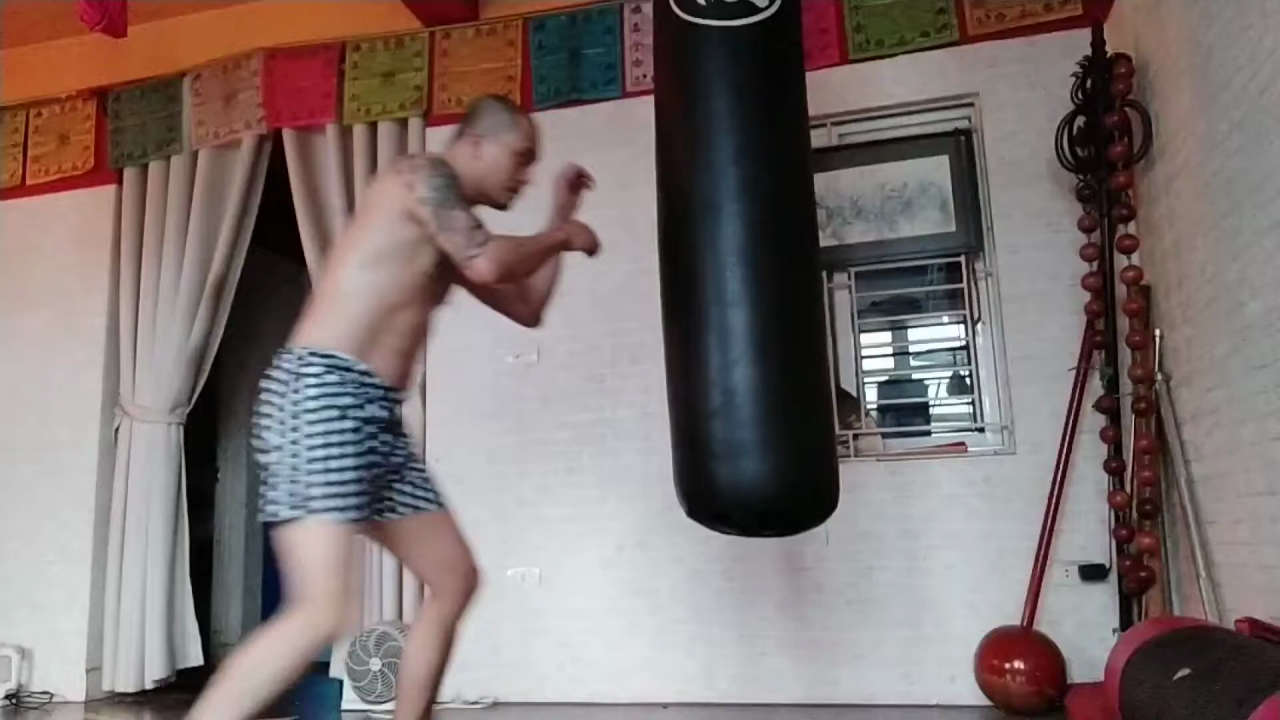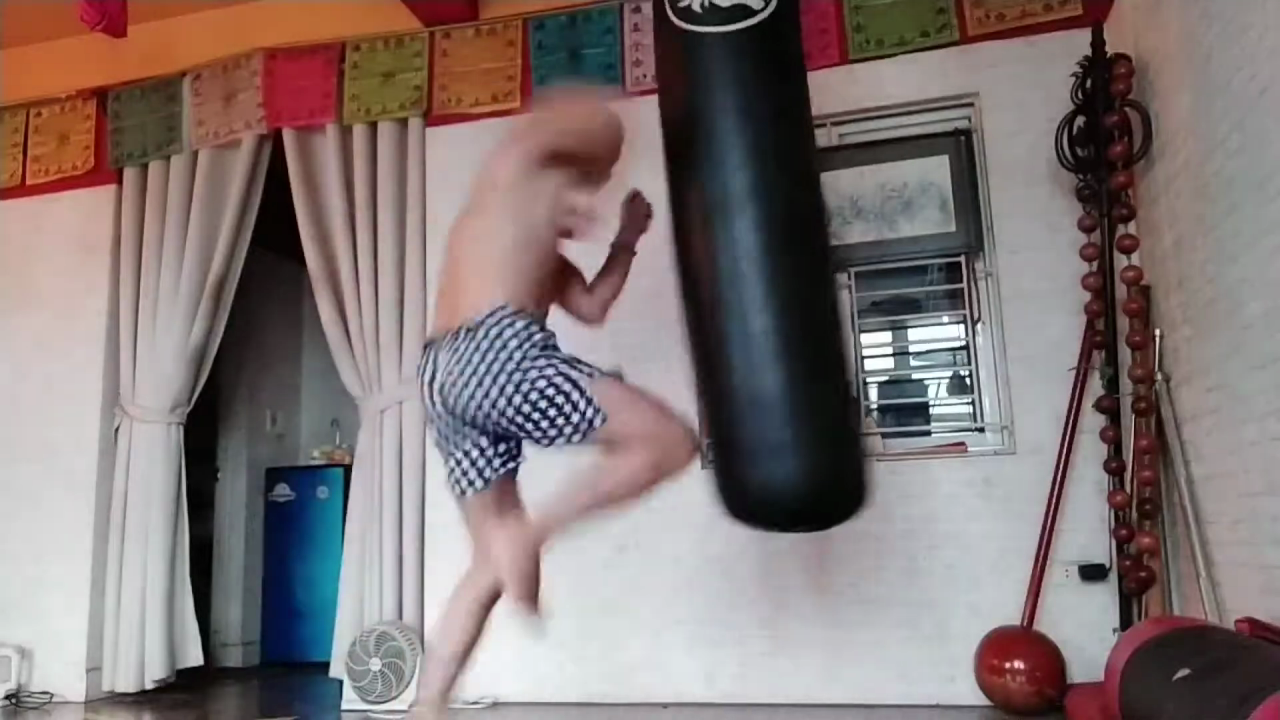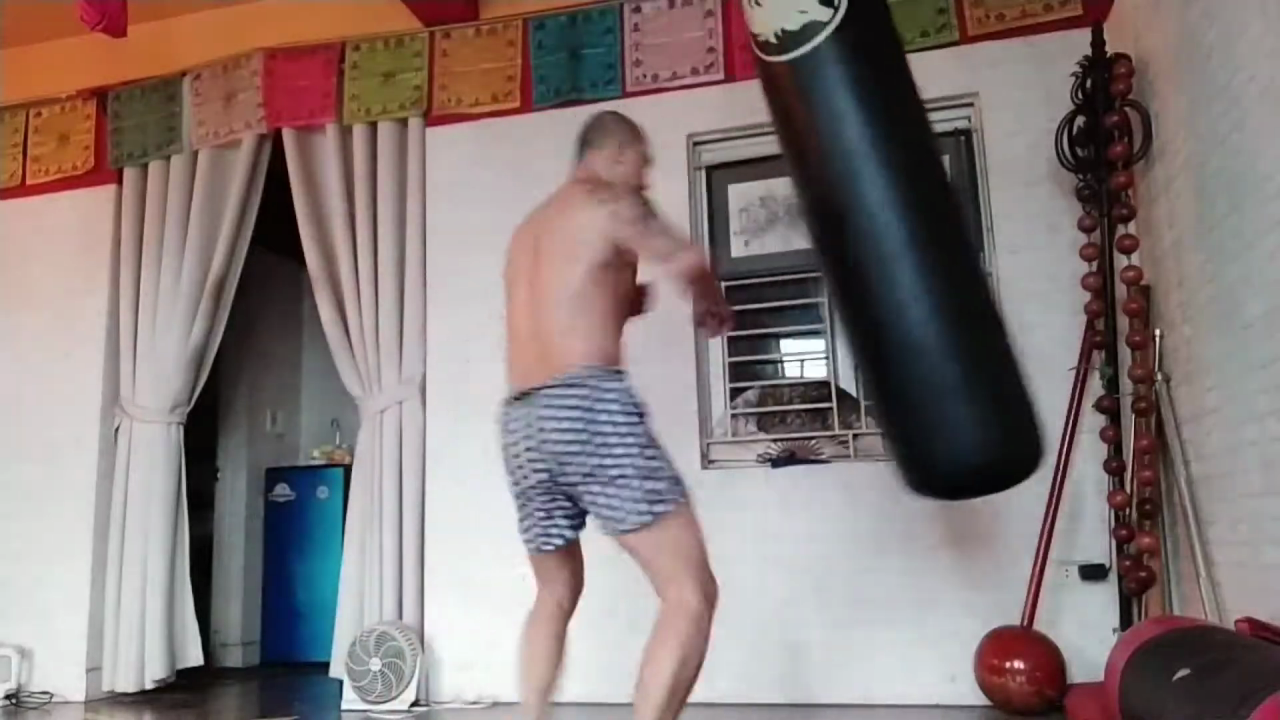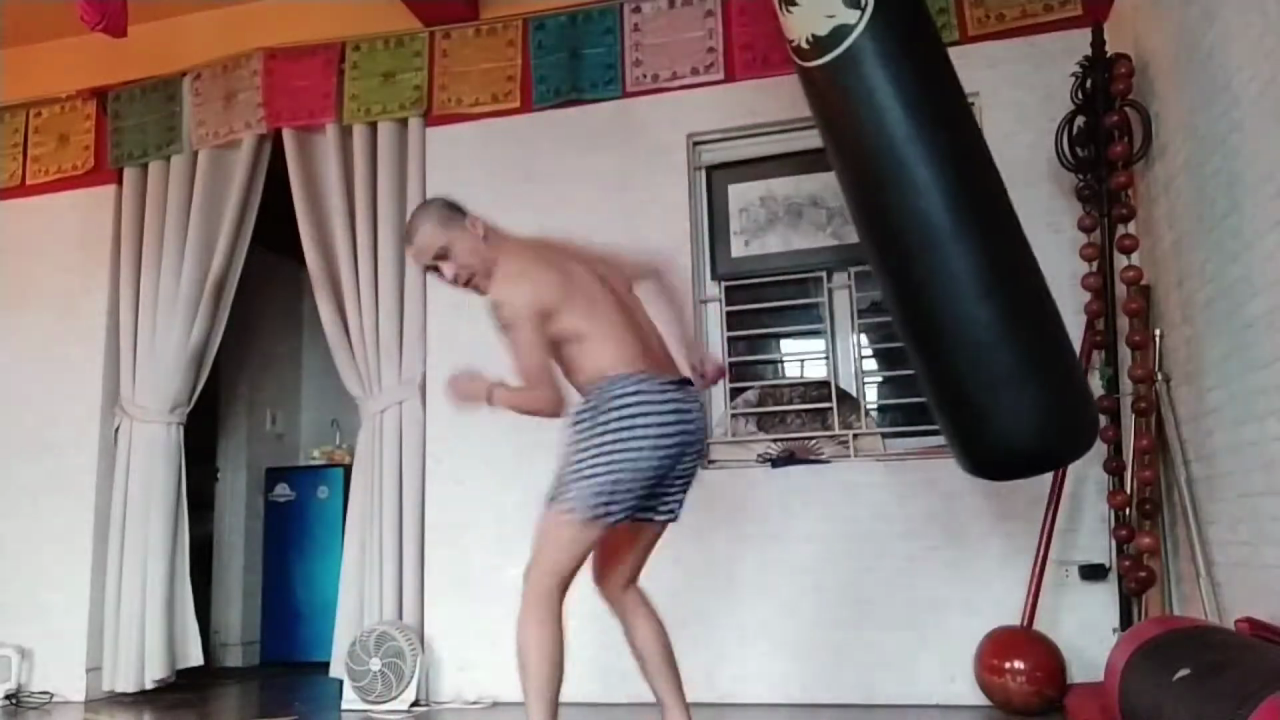
dt=0.3s
person 1, frame 1
left shoulder: (446, 232)
right shoulder: (423, 175)
left elbow: (528, 308)
right elbow: (489, 263)
left wrist: (557, 221)
right wrist: (565, 237)
left hip: (372, 415)
right hip: (320, 396)
left knee: (455, 578)
right knee: (320, 613)
person 1, frame 2
right shoulder: (528, 158)
left elbow: (591, 309)
right elbow: (597, 119)
left wrist: (628, 238)
right wrist: (583, 182)
left hip: (449, 373)
right hip: (500, 354)
left knee: (499, 562)
right knee: (671, 444)
right ankle: (521, 540)
person 1, frame 3
left shoulder: (530, 232)
right shoulder: (608, 201)
right elbow: (687, 265)
right wrist: (712, 308)
left hip: (526, 425)
right hip: (593, 411)
left knee: (555, 600)
right knee: (691, 596)
person 1, frame 4
left shoulder: (513, 291)
right shoulder: (553, 255)
left elbow: (546, 399)
right elbow: (647, 272)
left wrist: (487, 391)
right wrist: (696, 353)
left hip: (625, 411)
right hip: (673, 411)
left knee: (541, 590)
right knee: (616, 585)
